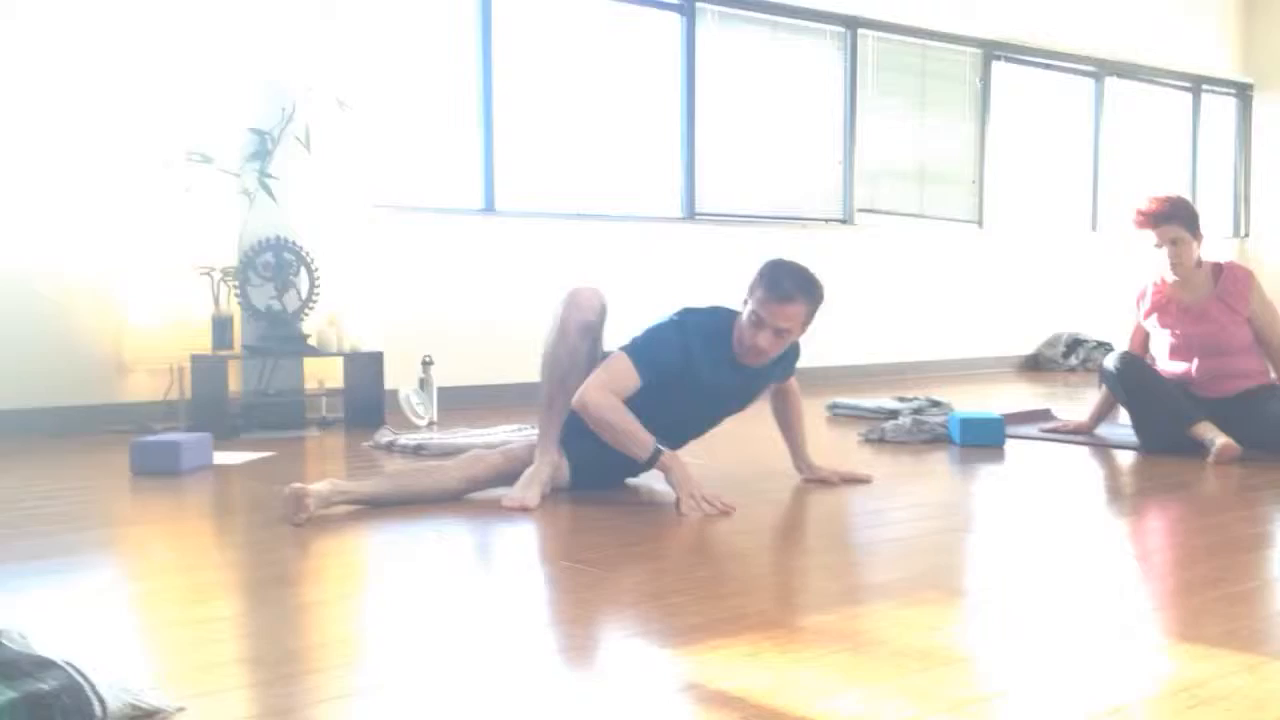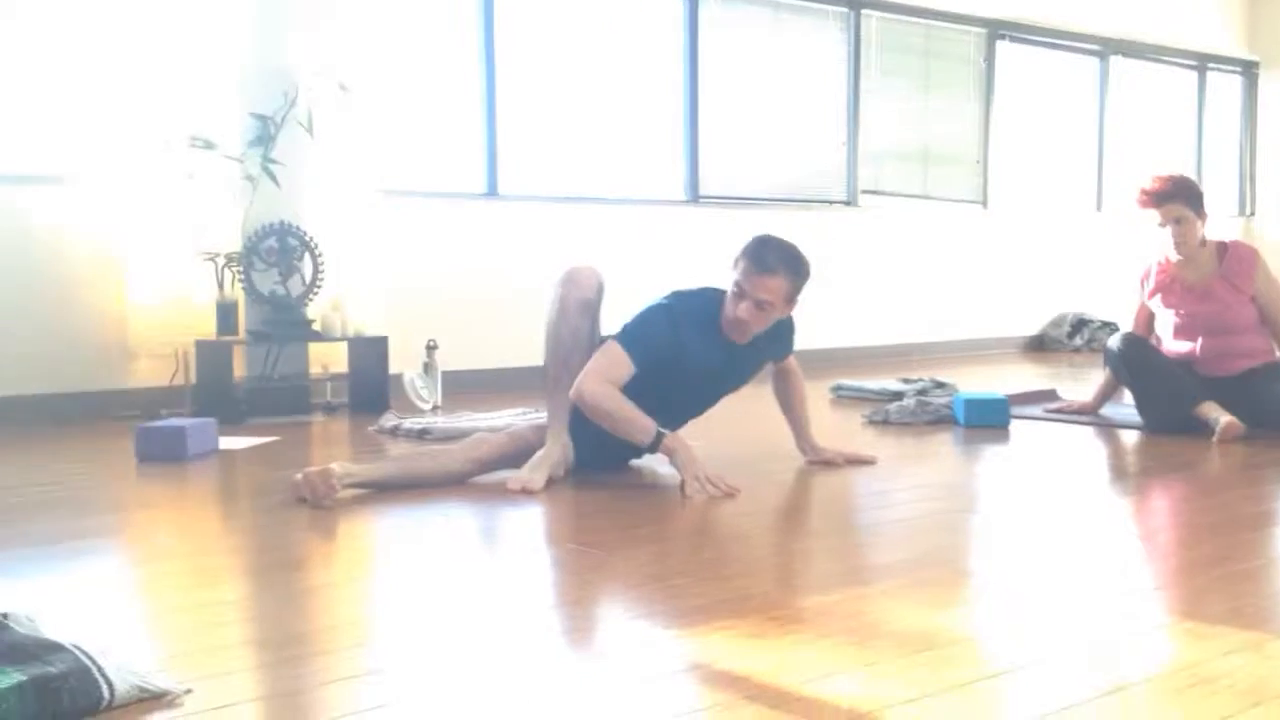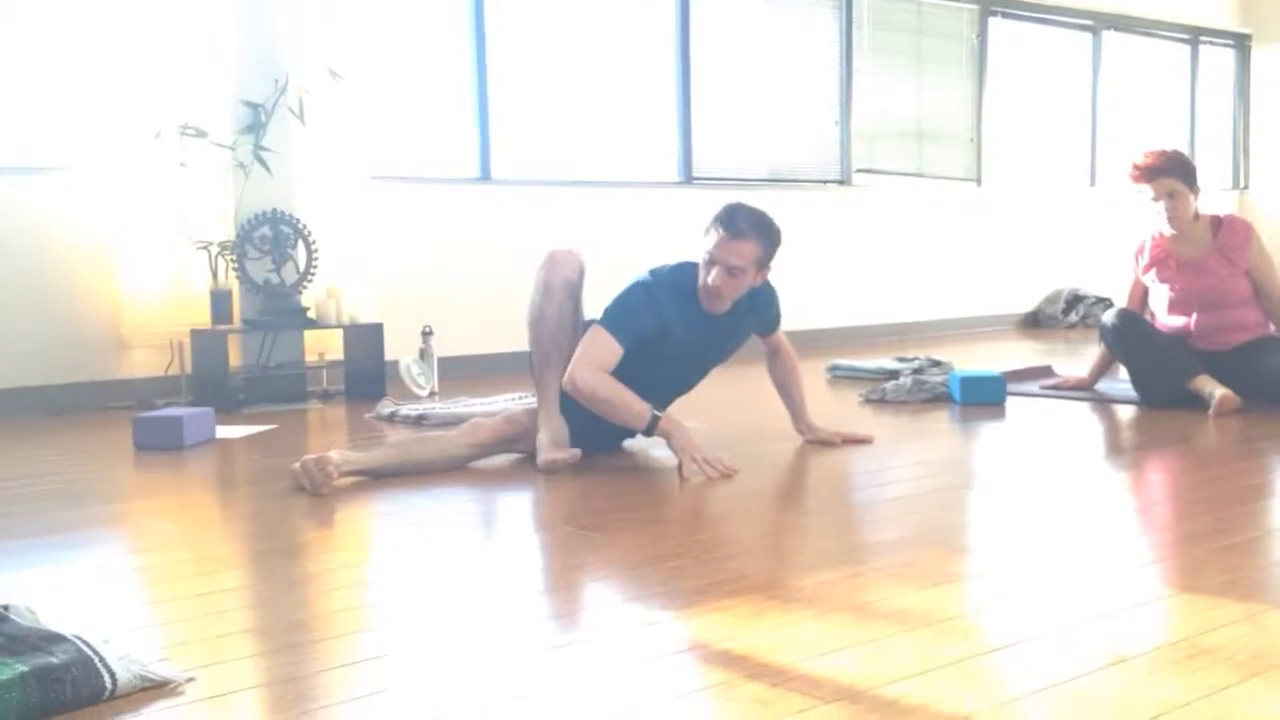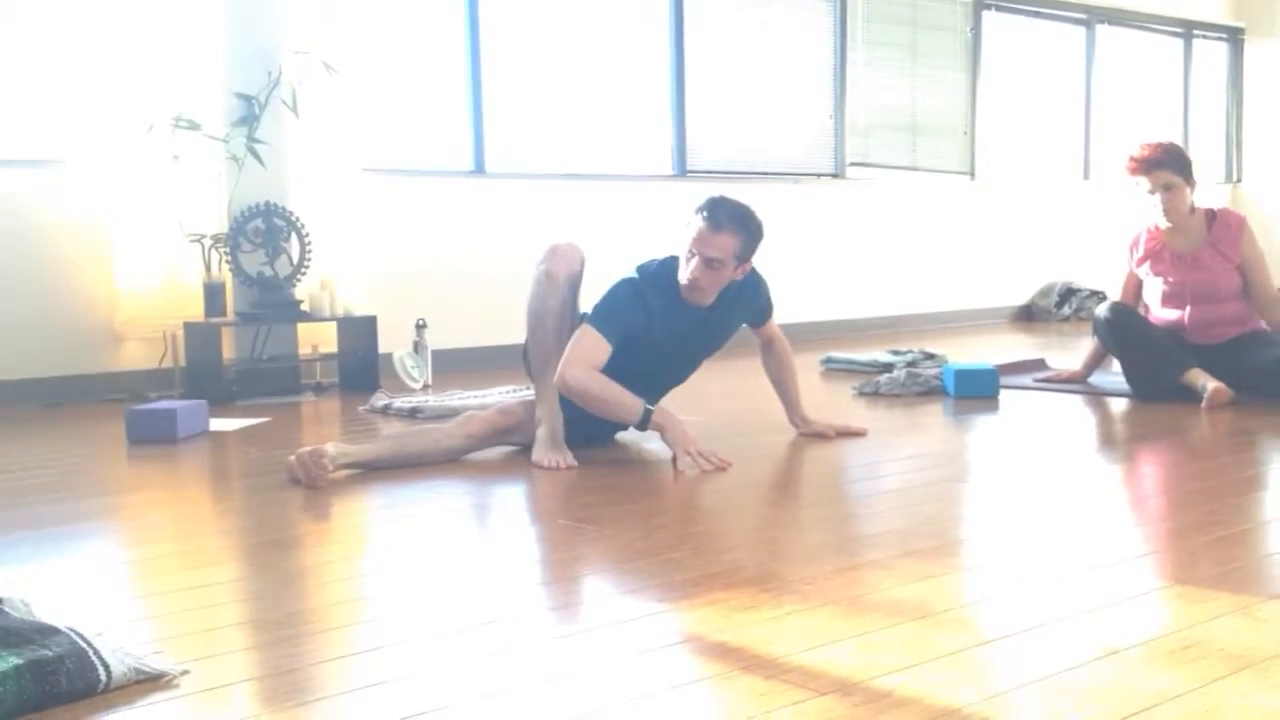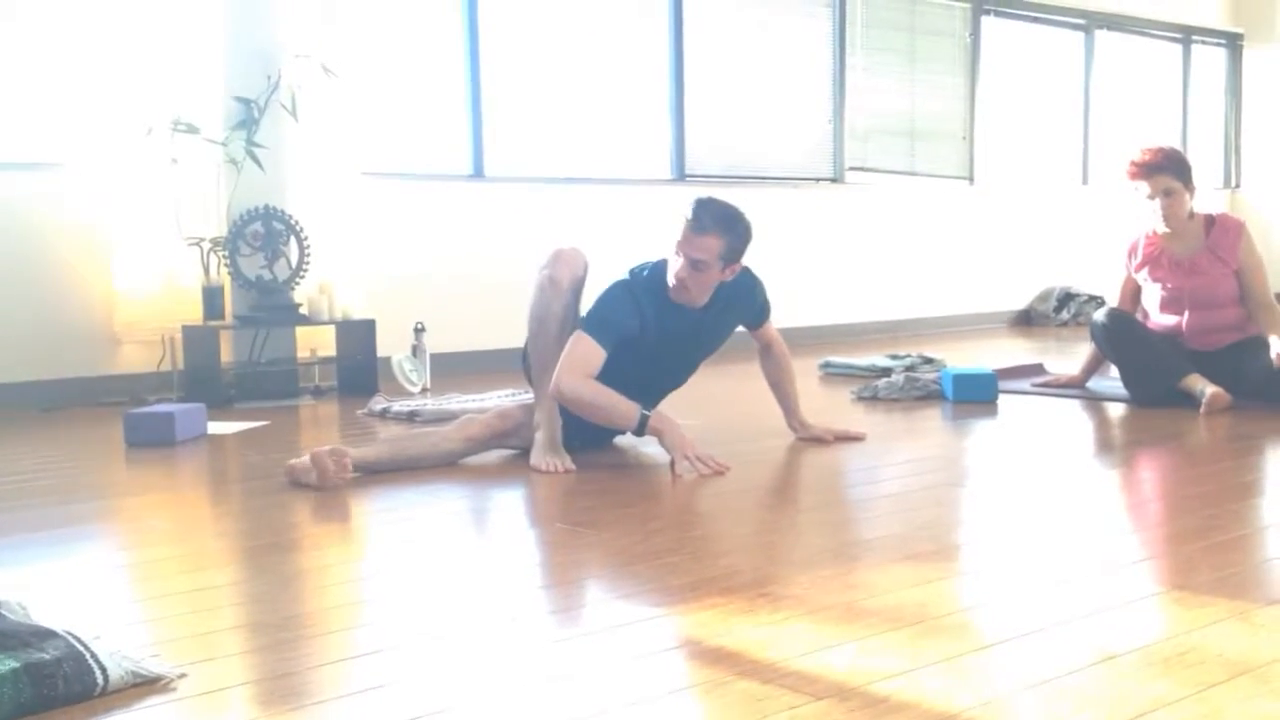
dt=0.4s
person 1, frame 1
left shoulder: (780, 351)
right shoulder: (687, 332)
left elbow: (786, 392)
right elbow: (590, 398)
left wrist: (804, 464)
right wrist: (671, 463)
left hip: (619, 461)
right hip: (588, 428)
left knee: (493, 468)
left ankle: (338, 492)
person 1, frame 2
left shoulder: (777, 330)
right shoulder: (676, 315)
left elbow: (787, 373)
right elbow: (590, 390)
left wrist: (809, 445)
right wrist: (675, 446)
left hip: (621, 446)
right hip: (588, 411)
left knee: (500, 449)
left ankle: (348, 473)
right ankle: (557, 445)
person 1, frame 3
left shoulder: (758, 300)
right shoulder: (654, 292)
left elbow: (779, 350)
right elbow: (582, 377)
left wrist: (805, 425)
right wrist: (671, 428)
left hip: (612, 425)
right hip: (577, 394)
left knee: (494, 435)
left ankle: (347, 461)
right ankle: (547, 425)
person 1, frame 4
left shoulder: (748, 290)
right shoulder: (640, 290)
left elbow: (773, 342)
right elbow: (573, 375)
left wrist: (800, 417)
right wrist: (663, 420)
left hip: (610, 414)
right hip: (567, 381)
left knee: (492, 426)
left ankle: (343, 454)
right ankle: (549, 422)
person 1, frame 5
left shoulder: (742, 290)
right shoulder: (633, 294)
left elbow: (771, 345)
right elbow: (569, 383)
left wrist: (798, 423)
right wrist: (661, 425)
left hip: (607, 419)
right hip: (565, 388)
left knee: (492, 430)
left ankle: (349, 461)
right ankle: (546, 428)
person 2, frame 1
left shoulder: (1239, 281)
right shoulder: (1149, 298)
right elbow: (1125, 372)
right wrist: (1090, 422)
left hip: (1246, 403)
right hip: (1179, 407)
right knee: (1116, 363)
right ankle: (1210, 436)
person 2, frame 2
left shoulder: (1244, 260)
right shoulder: (1153, 277)
right elbow: (1129, 353)
right wrist: (1095, 402)
left hip: (1250, 382)
right hip: (1184, 387)
right knee: (1119, 344)
right ankle: (1213, 416)
person 2, frame 3
left shoulder: (1237, 234)
right shoulder: (1147, 253)
right elbow: (1122, 328)
right wrist: (1091, 378)
left hip: (1246, 355)
right hip: (1177, 361)
right knee: (1114, 320)
right ankle: (1209, 389)
person 2, frame 4
left shoulder: (1231, 228)
right shoulder: (1142, 246)
right elbow: (1116, 322)
right wrist: (1084, 370)
left hip: (1237, 348)
right hip: (1169, 354)
right knee: (1107, 314)
right ankle: (1201, 382)
person 2, frame 5
left shoulder: (1230, 233)
right shoulder: (1140, 251)
right elbow: (1113, 327)
right wrist: (1082, 375)
left hip: (1234, 354)
right hip: (1167, 361)
right knee: (1104, 320)
right ankle: (1200, 387)
